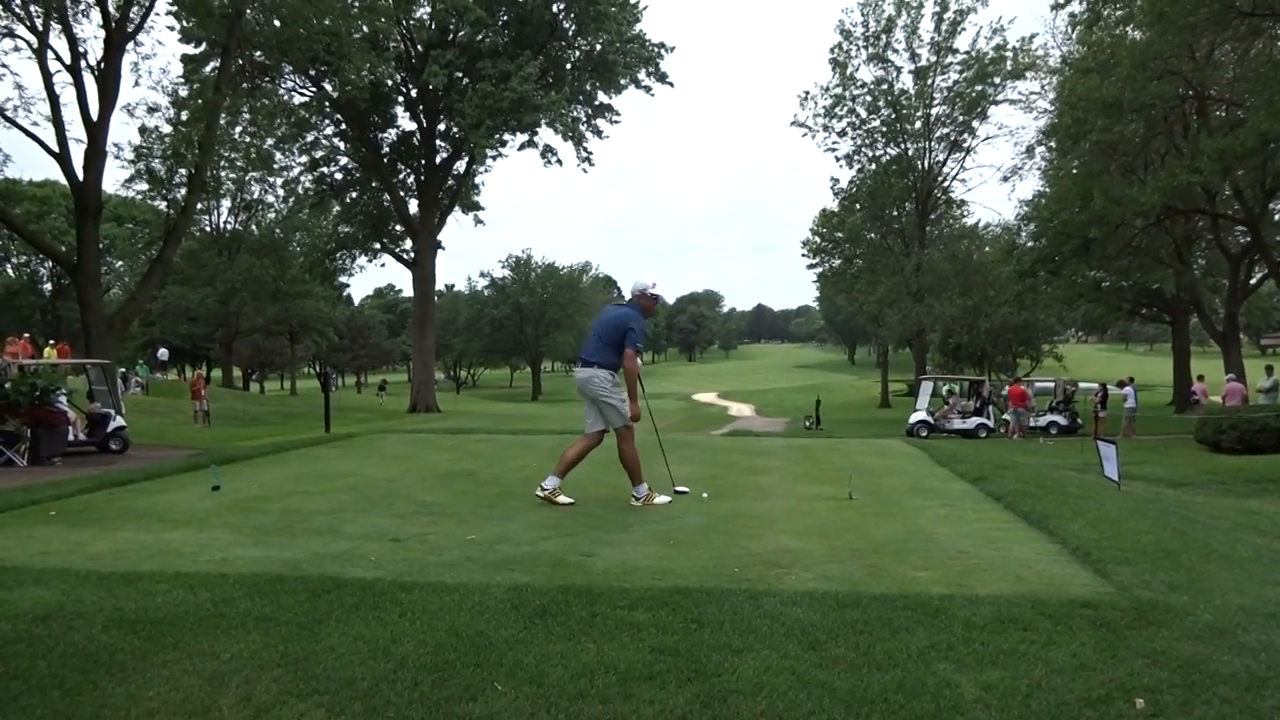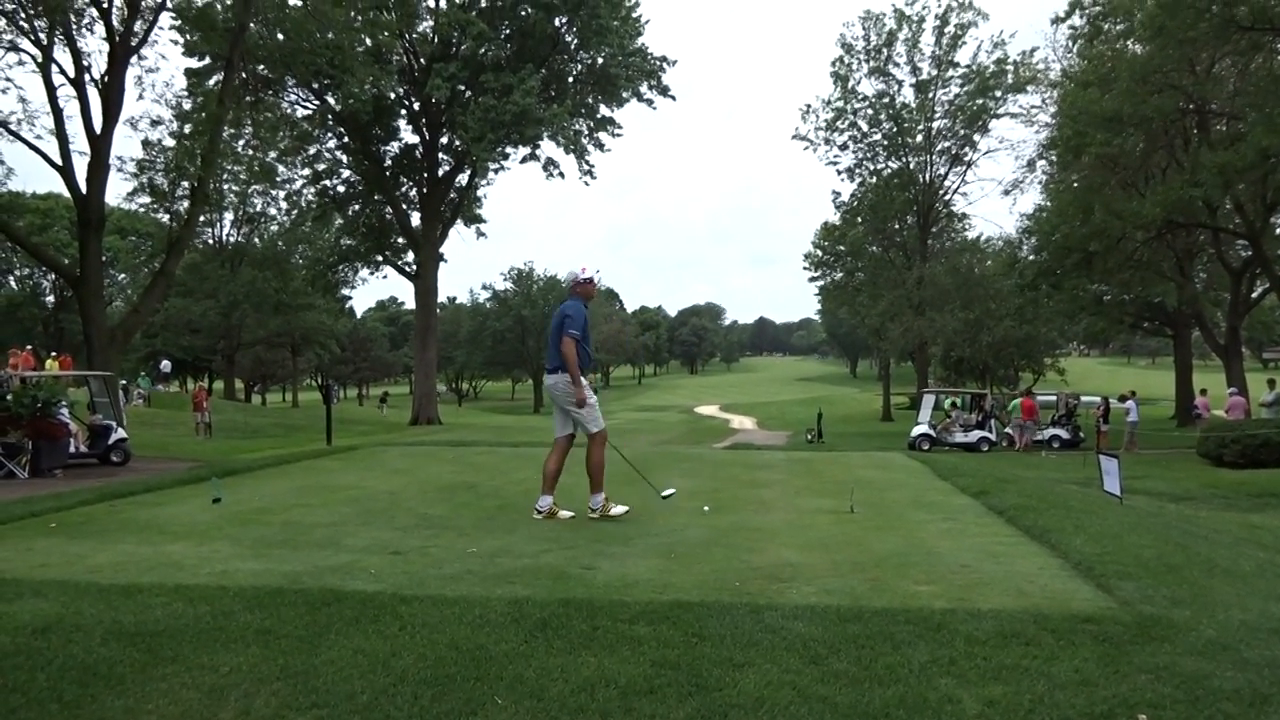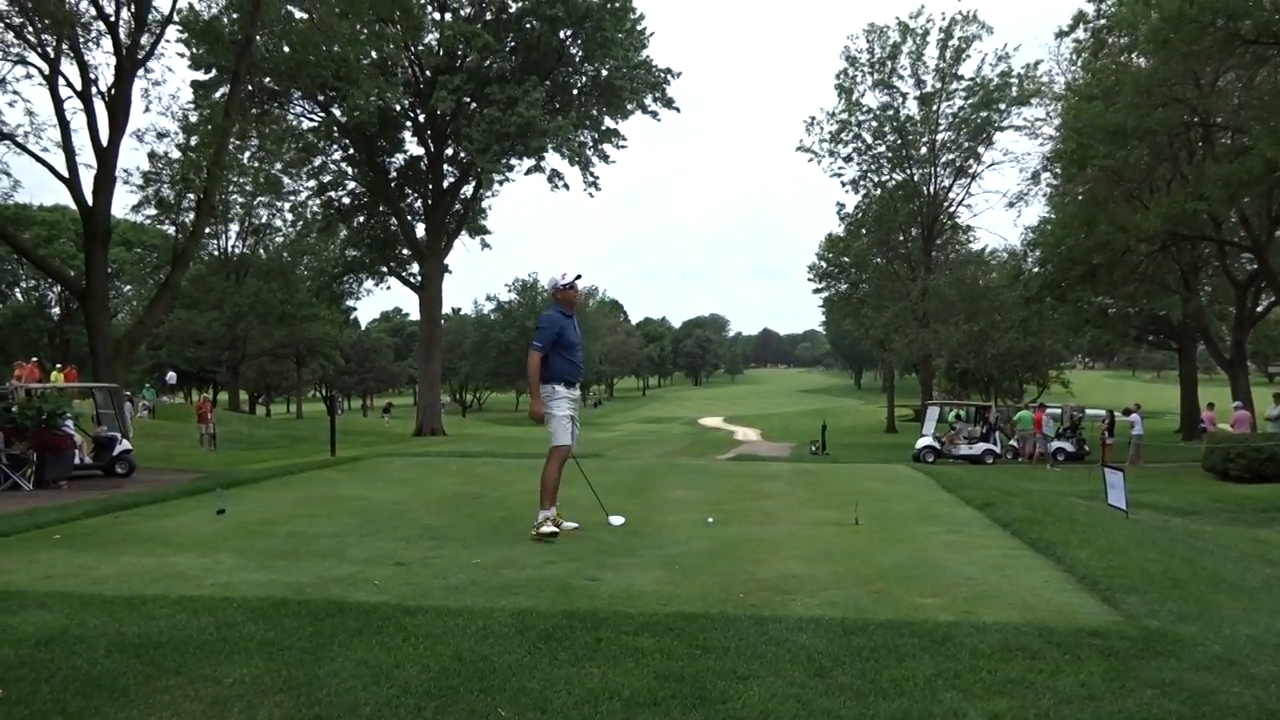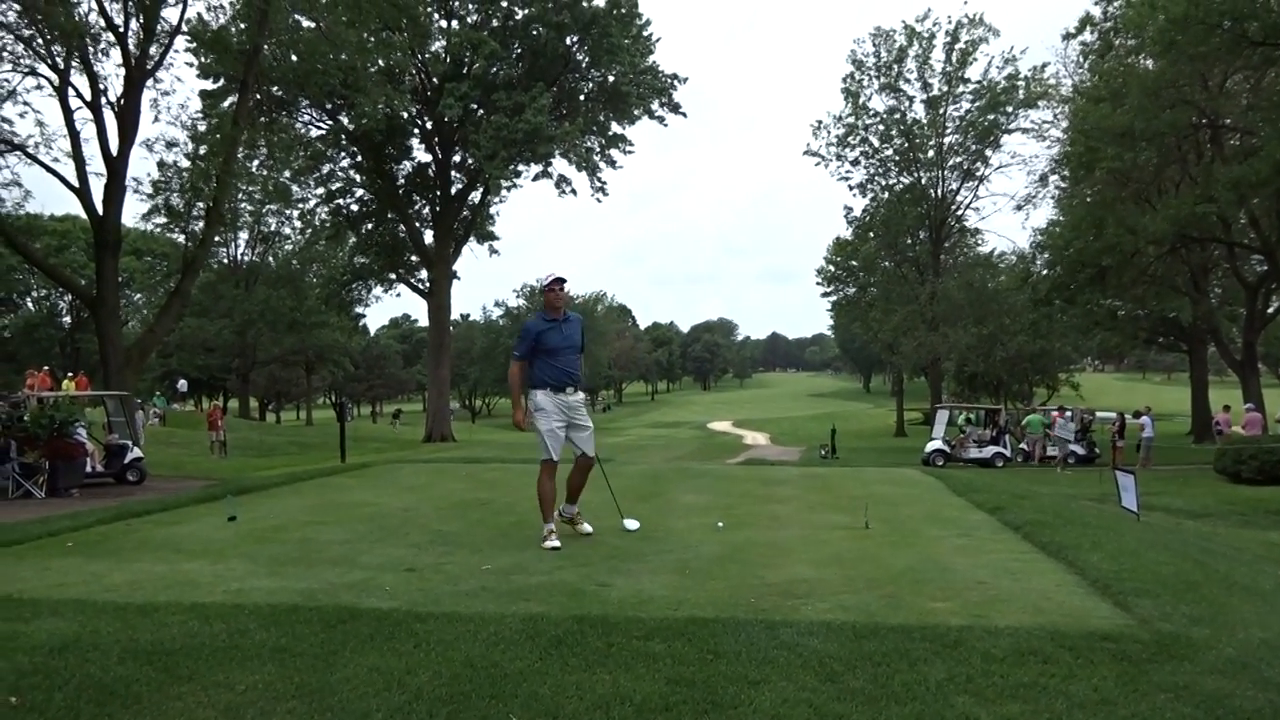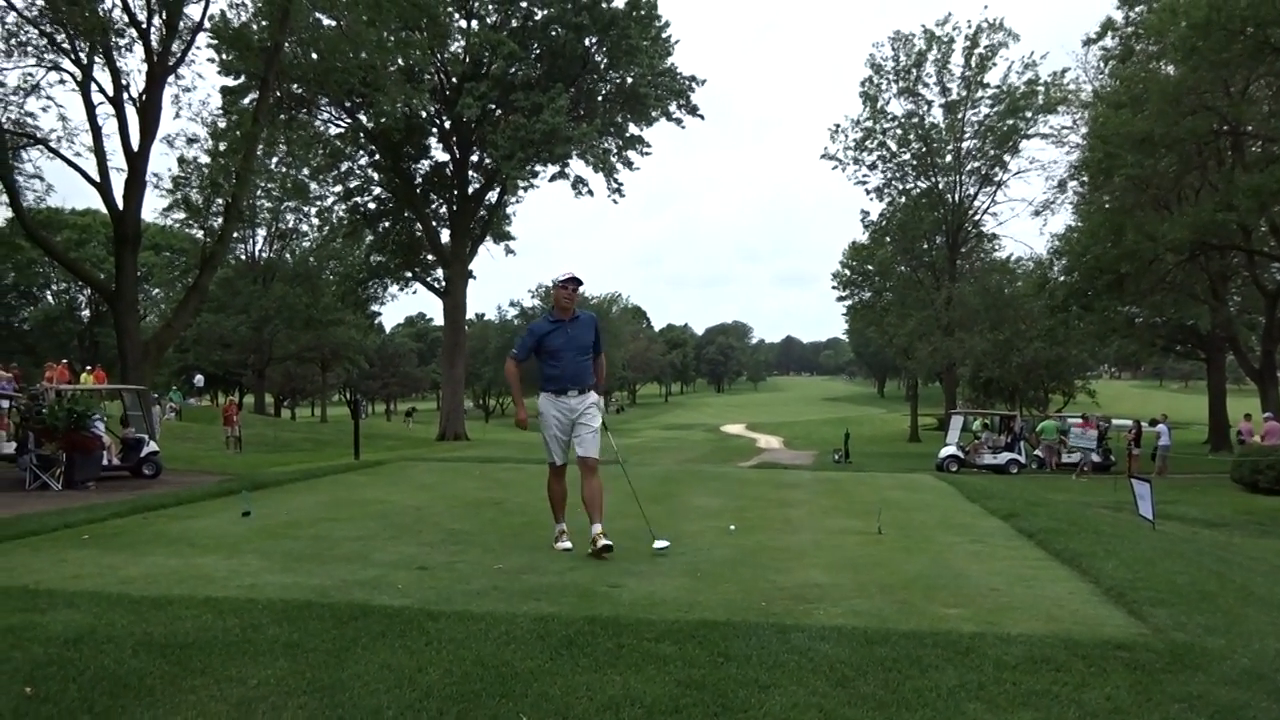
dt=0.4s
person 1, frame 1
left shoulder: (614, 309)
right shoulder: (636, 321)
right elbow: (629, 362)
left wrist: (628, 361)
right wrist: (634, 401)
left hip: (583, 372)
right hip: (601, 377)
left knee: (593, 437)
right knee: (625, 433)
left ankle: (549, 486)
right ankle: (641, 494)
person 1, frame 2
left shoulder: (564, 309)
right shoulder: (576, 310)
right elbow: (567, 347)
right wrist: (578, 386)
left hip: (557, 380)
right hip: (568, 381)
left knee: (562, 442)
right knee: (598, 436)
left ankle: (544, 505)
right ankle: (598, 502)
person 1, frame 3
left shoulder: (570, 319)
right shoulder: (551, 319)
right elbow: (533, 358)
right wrist: (535, 399)
left hip: (571, 392)
right hip: (556, 393)
left knee: (559, 454)
right knee: (559, 453)
left ankle: (551, 514)
right ankle: (543, 519)
person 1, frame 4
left shoulder: (577, 322)
right shoulder: (532, 326)
right elbow: (515, 367)
right wrist: (517, 408)
left hip: (575, 399)
right hip: (547, 400)
left knee: (587, 459)
right knee: (549, 465)
left ankle: (569, 510)
right ankle: (549, 529)
person 1, frame 5
left shoulder: (590, 321)
right shoulder: (538, 328)
left elbow: (598, 357)
right elbow: (512, 363)
left wrist: (599, 393)
right wrist: (519, 406)
left hip: (586, 402)
right hip: (553, 403)
left knee: (589, 466)
right knee: (557, 469)
left ankle: (598, 533)
right ankle: (560, 530)
